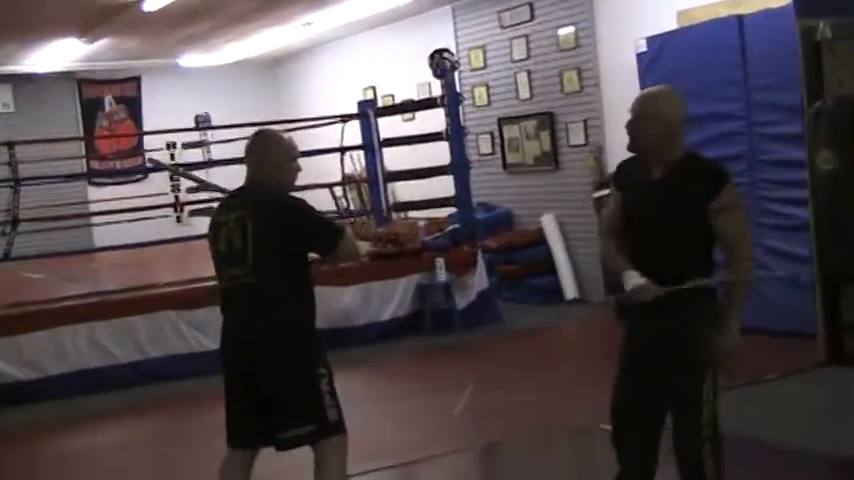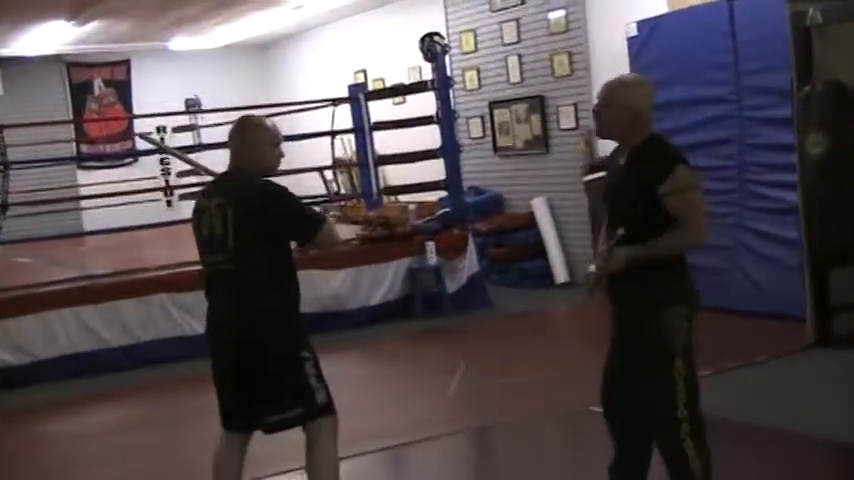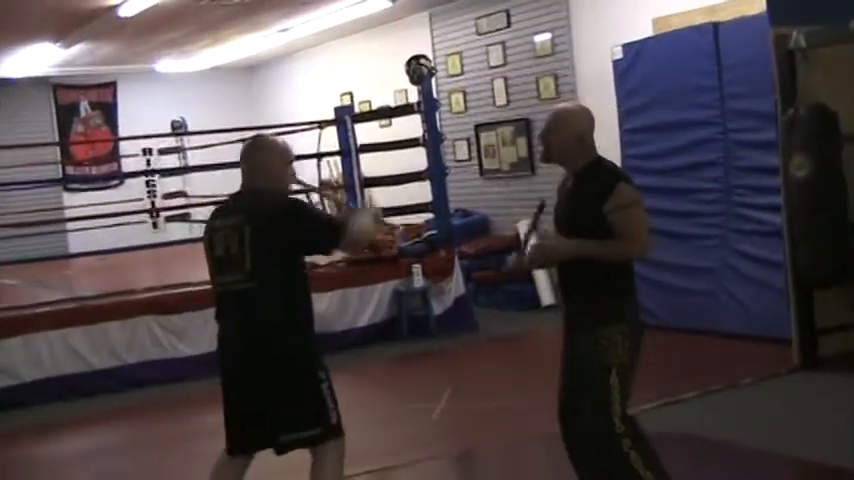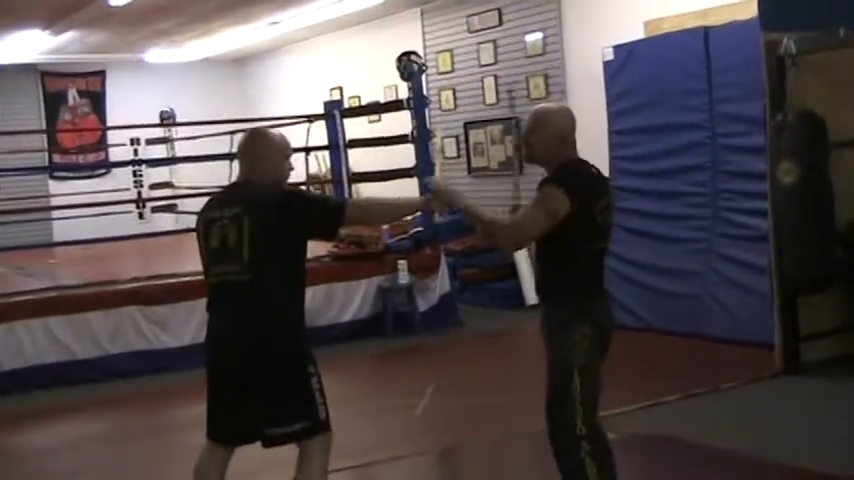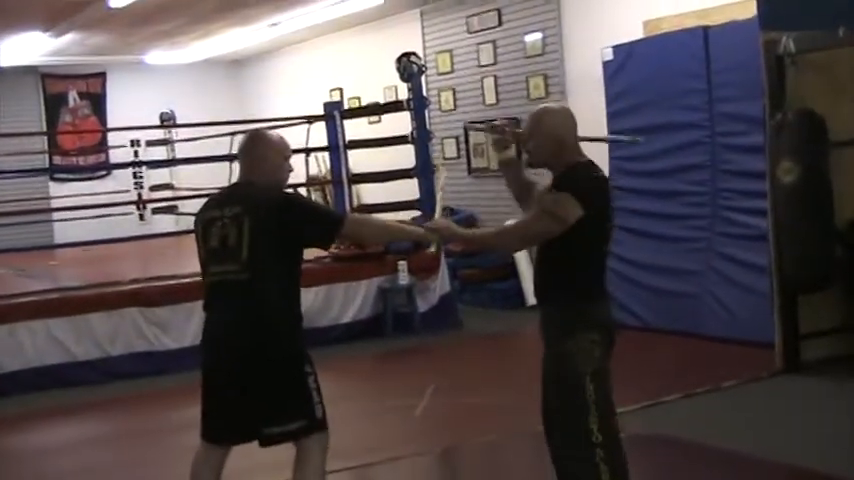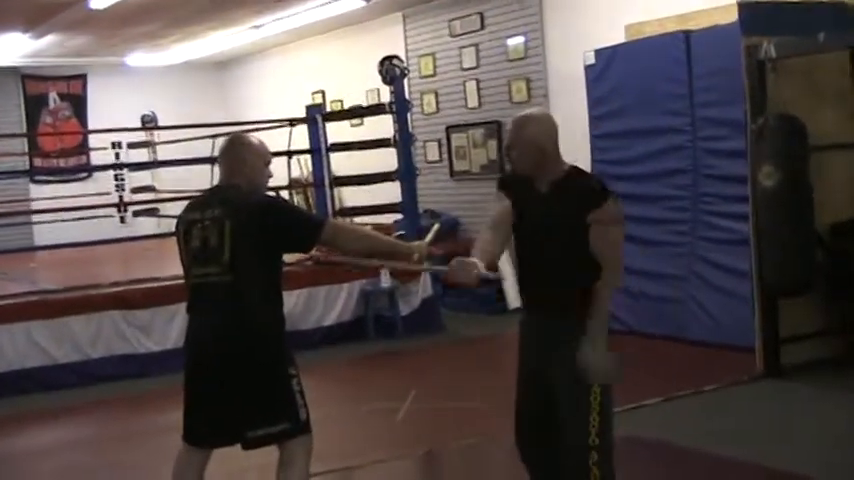
dt=0.5s
person 1, frame 1
left shoulder: (708, 179)
right shoulder: (627, 173)
left elbow: (740, 252)
right elbow: (610, 236)
left wrist: (731, 322)
right wrist: (631, 276)
left hip: (691, 320)
right hip: (641, 317)
left knee: (694, 426)
right knee: (629, 416)
person 1, frame 2
left shoulder: (665, 162)
right shoulder: (619, 158)
left elbow: (694, 232)
left wrist: (629, 257)
right wrist: (603, 259)
left hip: (664, 300)
right hip: (627, 297)
left knee: (672, 406)
right knee: (620, 396)
person 1, frame 3
left shoulder: (609, 182)
right shoulder: (570, 183)
left elbow: (636, 244)
left wrist: (569, 248)
right wrist: (545, 253)
left hip: (611, 317)
right hip: (581, 314)
left knee: (607, 420)
right knee: (575, 415)
person 1, frame 4
left shoulder: (565, 183)
right shoulder: (584, 177)
left elbow: (511, 237)
left wrist: (458, 202)
right wrist: (497, 226)
left hip: (575, 316)
right hip: (576, 310)
left knee: (576, 421)
right knee: (565, 414)
person 1, frame 5
left shoulder: (573, 189)
right shoulder: (574, 178)
left elbow: (515, 238)
right elbow: (532, 203)
left wrist: (457, 233)
right wrist: (506, 156)
left hip: (579, 323)
right hip: (564, 317)
left knee: (590, 429)
right knee: (561, 420)
person 1, frame 6
left shoulder: (591, 194)
right shoulder: (513, 187)
left elbow: (610, 270)
right elbow: (496, 229)
left wrist: (595, 338)
right wrist: (476, 262)
left hip: (579, 328)
right hip: (535, 325)
left knee: (584, 436)
right knee: (532, 430)
person 2, frame 1
left shoulder: (222, 214)
right shoulder: (285, 208)
right elbow: (349, 250)
right wrist: (318, 238)
left hip: (240, 342)
right hip: (286, 342)
left knee: (241, 447)
right knee: (330, 439)
person 2, frame 2
left shoulder: (206, 200)
right shoulder: (266, 194)
right elbow: (329, 237)
right wrist: (298, 224)
left hip: (225, 328)
right hip: (269, 328)
left knee: (235, 430)
right knee: (321, 422)
person 2, frame 3
left shoulder: (219, 218)
right shoulder: (283, 211)
right elbow: (357, 237)
right wrist: (369, 217)
left hip: (236, 347)
right hip: (284, 347)
left knee: (239, 450)
right knee: (329, 444)
person 2, frame 4
left shoulder: (210, 211)
right shoulder: (281, 202)
right elbow: (360, 212)
right wrist: (422, 203)
left hip: (224, 339)
right hip: (275, 340)
left knee: (219, 441)
right knee: (314, 439)
person 2, frame 5
left shoulder: (208, 211)
right shoulder: (280, 206)
right elbow: (358, 228)
right wrist: (423, 234)
left hip: (221, 338)
right hip: (272, 339)
left knee: (215, 441)
right knee: (312, 439)
person 2, frame 6
left shoulder: (189, 215)
right shoulder: (262, 208)
right elbow: (338, 234)
right wrist: (405, 248)
left hip: (203, 341)
right hip: (254, 342)
left knee: (196, 444)
right knee: (296, 442)
